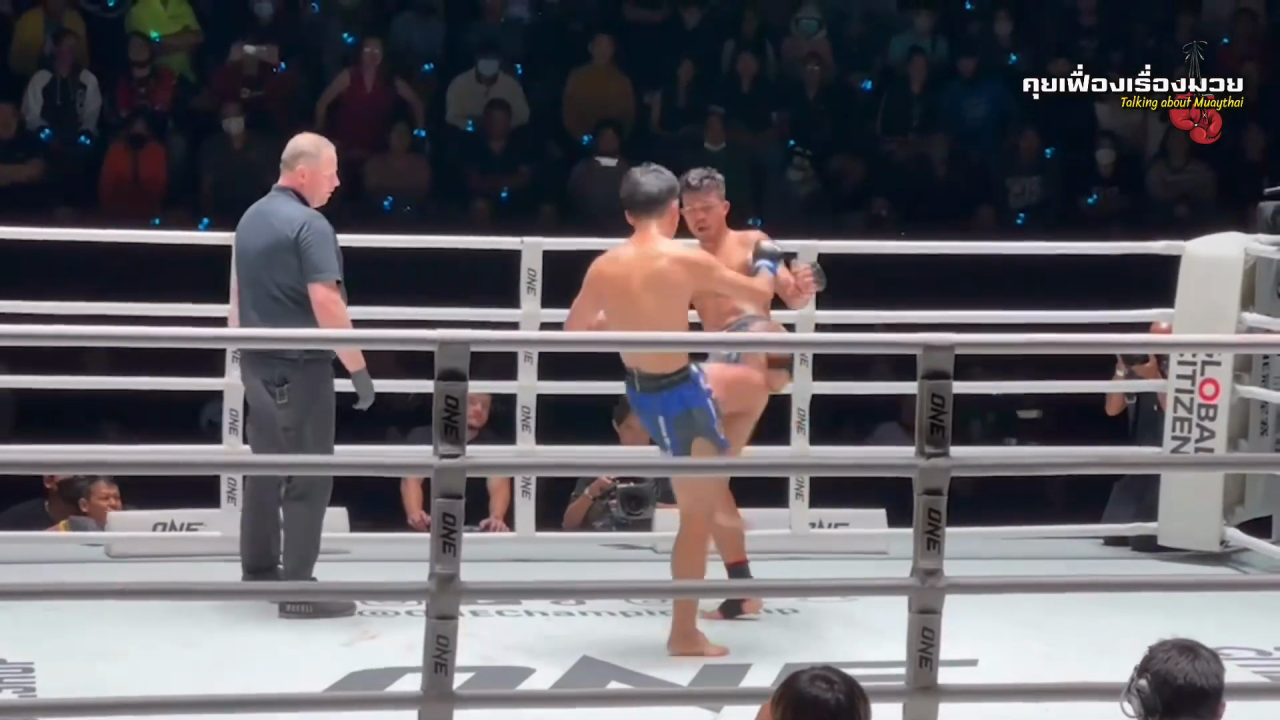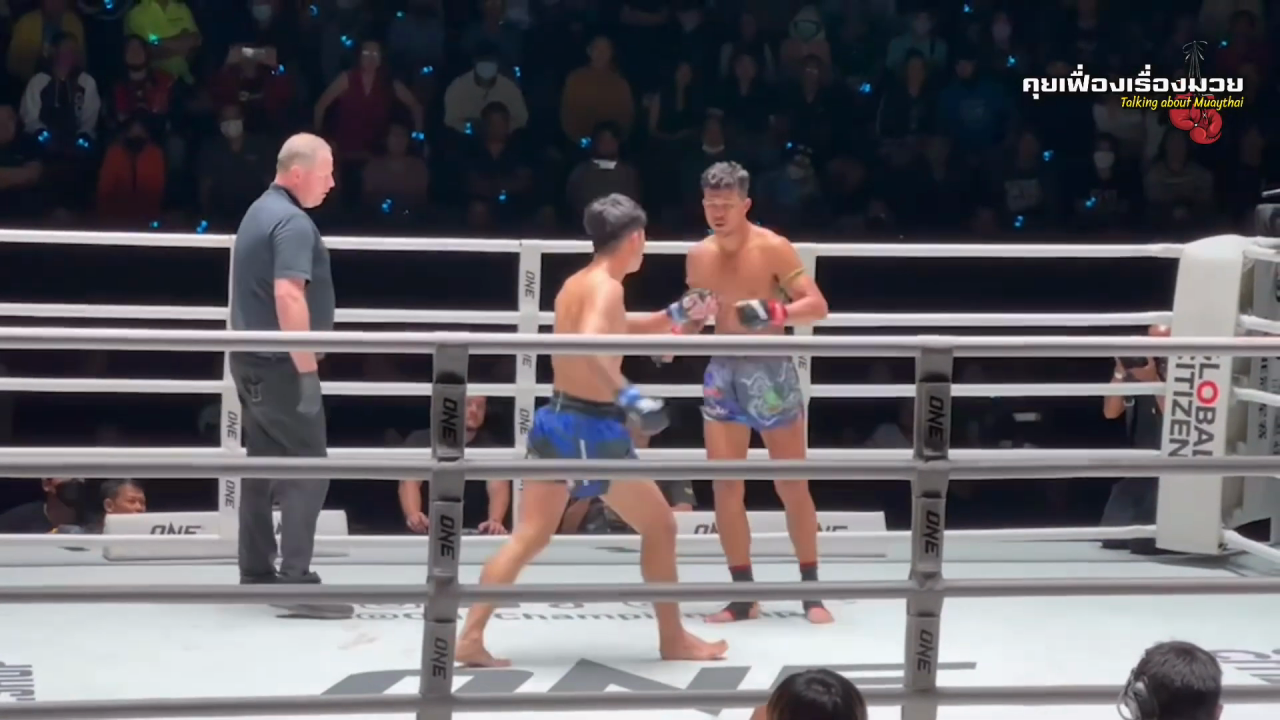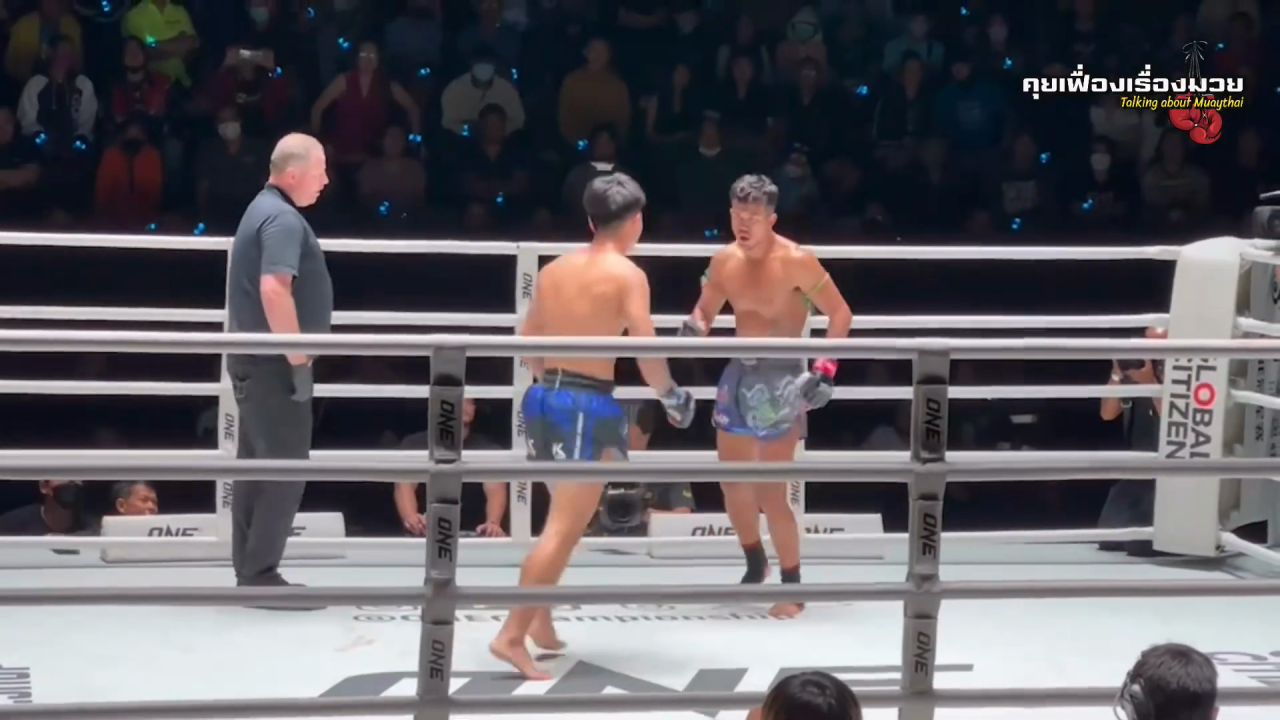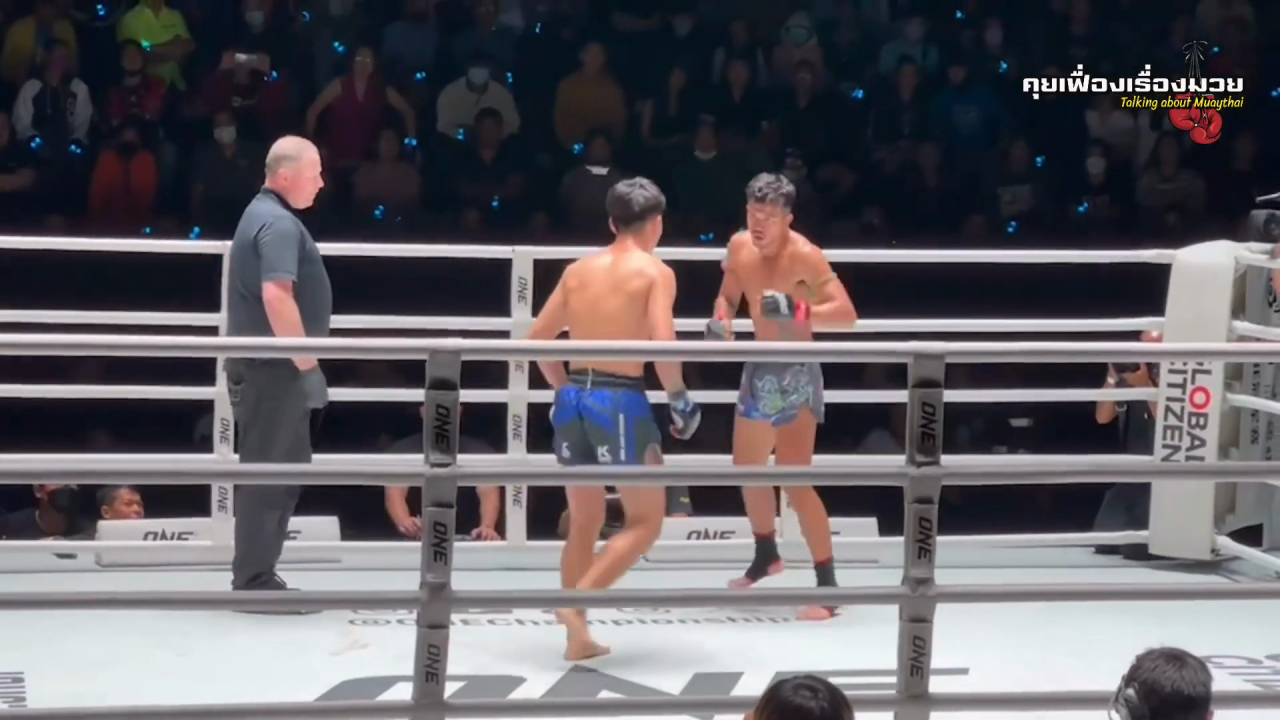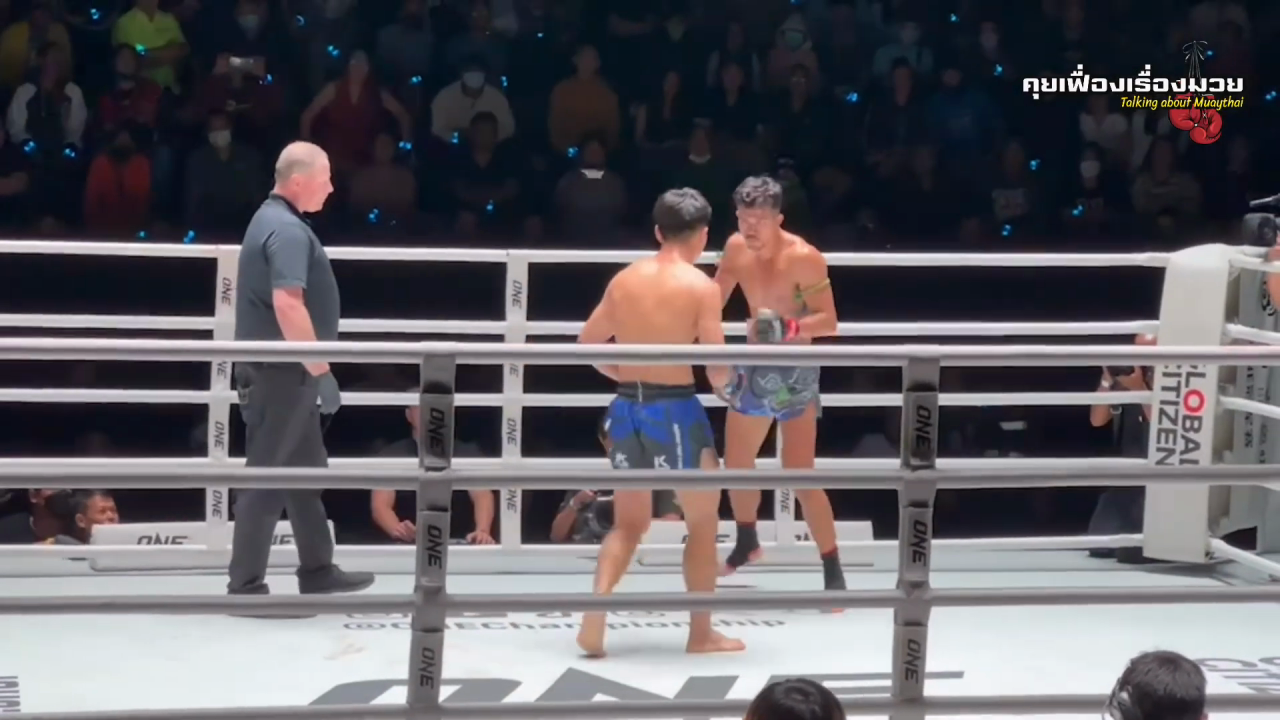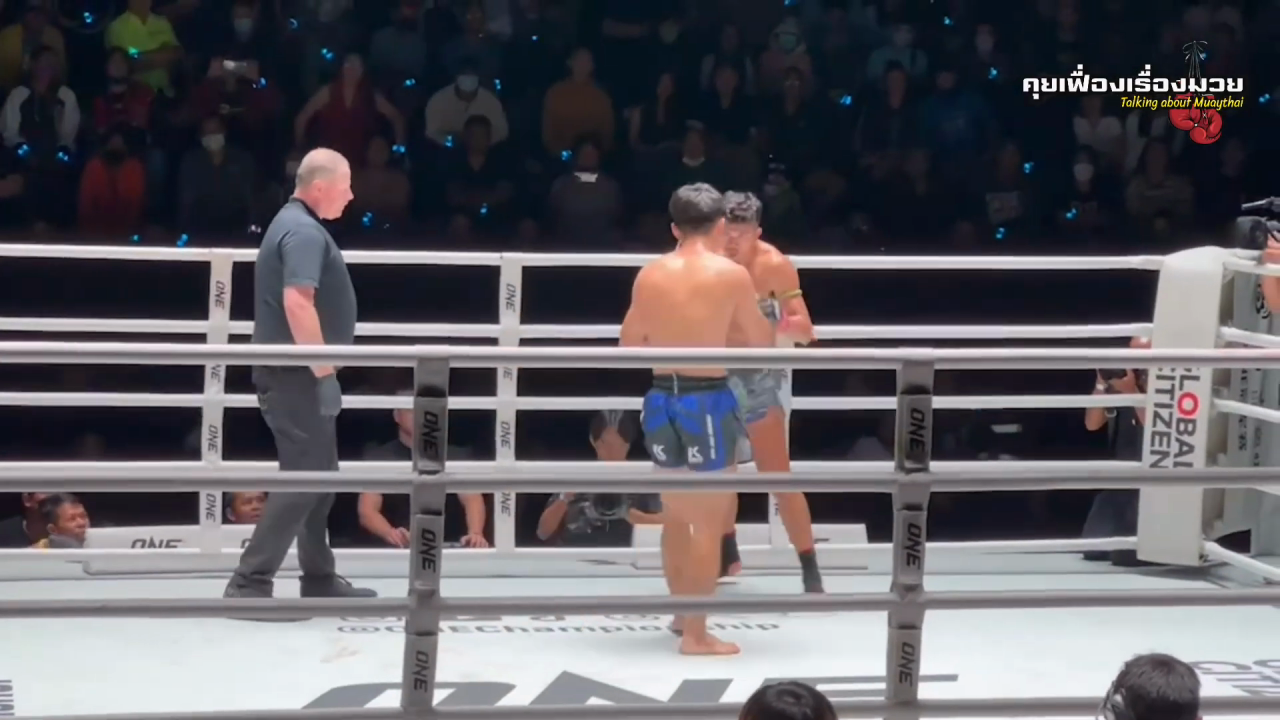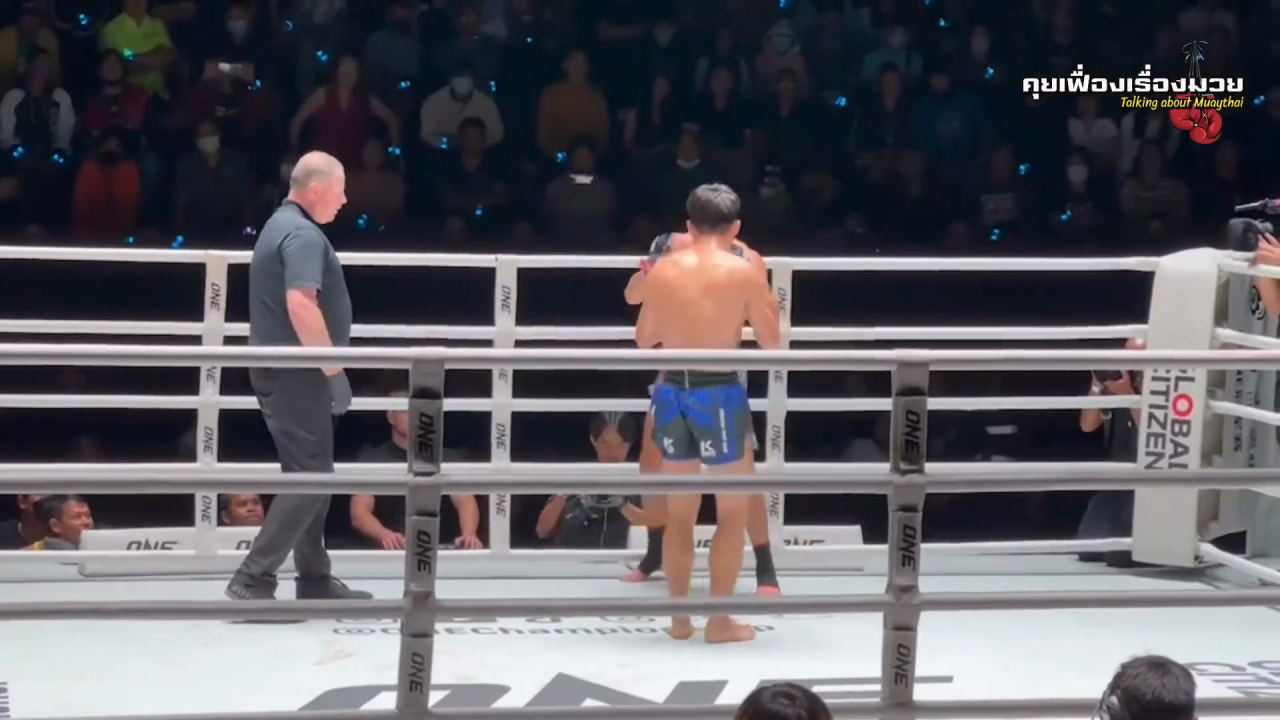
dt=0.3s
person 1, frame 1
left shoulder: (602, 267)
right shoulder: (684, 259)
left elbow: (574, 328)
right elbow: (757, 293)
right wrist: (768, 267)
left hip: (638, 388)
right hip: (676, 393)
right knee: (697, 515)
right ankle: (684, 632)
person 1, frame 2
left shoulder: (575, 284)
right shoulder: (604, 288)
right elbow: (589, 351)
left wrist: (673, 314)
right wrist: (629, 395)
left hip: (551, 419)
right hip: (584, 430)
left knee: (529, 537)
right knee: (659, 528)
left ankle: (471, 634)
right ankle: (673, 639)
person 1, frame 3
left shoulder: (555, 269)
right shoulder: (627, 274)
left elbow: (528, 340)
right elbow: (647, 352)
right wrist: (673, 394)
left hip: (542, 396)
right hip: (586, 404)
left knee: (565, 517)
right knee: (563, 527)
left ankle: (539, 620)
right ankle: (512, 634)
person 1, frame 4
left shoulder: (578, 269)
right shoulder: (657, 273)
left elbow: (538, 337)
right elbow: (663, 348)
right wrist: (680, 398)
left hip: (574, 399)
right hip: (620, 402)
left knee: (584, 524)
right knee: (644, 522)
left ankle: (576, 636)
right ankle: (577, 605)
person 1, frame 5
left shoulder: (624, 279)
right shoulder: (700, 286)
left elbow: (589, 343)
right elbow: (716, 363)
right wrist: (726, 383)
left hip: (627, 408)
right hip: (674, 410)
left knee: (628, 523)
right knee: (704, 523)
left ankle: (594, 620)
right ankle: (701, 632)
person 1, frame 6
left shoulder: (648, 275)
right shoulder: (731, 274)
left elbow: (628, 342)
right elbow: (763, 343)
right wrist: (747, 311)
left hip: (660, 399)
right hip: (707, 401)
left knee: (676, 518)
right knee: (708, 523)
left ankle: (682, 617)
right ankle: (696, 633)
person 1, frame 7
left shoulder: (661, 270)
right shoulder: (743, 272)
left elbow: (645, 339)
right elbow: (771, 341)
right wrist: (765, 301)
left hip: (671, 392)
right hip: (718, 394)
left knee: (679, 512)
right knee: (733, 511)
left ankle: (680, 616)
right ankle: (719, 619)
person 2, frame 1
left shoulder: (252, 217)
right shoulder: (309, 225)
left elbow: (239, 290)
right elbow: (326, 301)
right wrist: (359, 368)
left hip: (257, 361)
right hip: (300, 365)
left knee: (268, 468)
right knee: (308, 475)
left ankle: (259, 570)
person 2, frame 2
left shoulder: (260, 212)
right shoulder: (293, 222)
right elbow: (289, 296)
right wrist: (308, 370)
left hip: (253, 360)
right hip: (279, 364)
left knee: (264, 469)
left ankle: (257, 576)
right ankle: (297, 582)
person 2, frame 3
left shoulder: (264, 210)
right shoulder: (283, 219)
right elbow: (274, 290)
right wrist: (299, 361)
left hip: (254, 359)
right hip: (272, 362)
left knee: (257, 467)
left ankle: (251, 574)
right ankle: (259, 576)
person 2, frame 4
left shoulder: (263, 213)
right shoulder: (279, 223)
right elbow: (276, 297)
right wrist: (309, 366)
left hip: (270, 364)
right hip: (271, 367)
left knee: (285, 465)
right knee: (266, 471)
left ankle: (259, 570)
right ankle: (251, 582)
person 2, frame 5
left shoulder: (272, 218)
right shoulder: (287, 229)
right elbow: (287, 305)
left wrist: (311, 370)
right wrist: (321, 372)
left hip: (280, 369)
right hip: (276, 371)
left knee: (307, 469)
right knee: (267, 475)
left ankle: (318, 570)
right ankle: (245, 584)
person 2, frame 6
left shoulder: (294, 223)
right shoulder: (304, 231)
right elbow: (297, 304)
left wrist: (321, 370)
right wrist: (325, 372)
left hip: (296, 371)
right hip: (295, 373)
left knee: (318, 474)
right knee: (306, 475)
left ankle: (319, 578)
right ankle: (250, 579)
person 2, frame 7
left shoulder: (282, 225)
right shoulder: (302, 234)
right elbow: (301, 305)
left wrist: (326, 368)
right wrist: (334, 370)
left hip: (287, 371)
right hip: (295, 374)
left knee: (311, 476)
right knee: (309, 478)
left ankle: (314, 580)
right ankle: (253, 577)
person 3, frame 1
left shoulder: (752, 243)
left elbow: (794, 296)
left wrist: (803, 283)
left hip: (757, 346)
right hip: (718, 362)
left knee: (756, 329)
right ankle: (742, 590)
person 3, frame 2
left shoulder: (774, 249)
right shoulder: (698, 257)
left elbow: (817, 306)
left wrist: (772, 313)
left hip: (772, 370)
right hip: (724, 372)
left knee: (791, 486)
right knee: (726, 488)
left ankle: (811, 591)
right ankle: (743, 595)
person 3, frame 3
left shoulder: (798, 261)
right shoulder: (724, 261)
left elbow: (841, 313)
right elbow: (706, 312)
left wrist: (825, 368)
right wrist: (694, 325)
left hip: (782, 381)
right hip: (738, 377)
left knee: (768, 494)
right knee: (734, 487)
left ankle: (792, 586)
right ankle: (755, 566)
person 3, frame 4
left shoulder: (805, 256)
right shoulder: (740, 245)
left elbow: (846, 312)
right elbow: (727, 296)
left wrist: (798, 312)
right wrist: (719, 322)
left hip: (796, 371)
right hip: (758, 366)
left knee: (796, 483)
right knee: (746, 469)
left ankle: (828, 586)
right ankle: (767, 555)
person 3, frame 5
left shoulder: (804, 258)
right shoulder: (735, 247)
left elbow: (829, 323)
right elbow: (720, 288)
left wrist: (786, 329)
left hip: (793, 371)
right hip: (753, 366)
left knee: (800, 476)
right knee: (736, 463)
left ankle: (834, 576)
right ankle: (746, 544)
person 3, frame 6
left shoulder: (776, 266)
left elbow: (806, 333)
left wrist: (779, 319)
left hip: (759, 372)
left knee: (777, 475)
left ankle: (811, 572)
right ankle: (727, 554)
person 3, frame 7
left shoulder: (749, 261)
right shoulder: (677, 247)
right elbow: (633, 297)
right wrist: (649, 265)
left knee: (740, 473)
right knee: (651, 465)
left ankle: (765, 567)
right ankle: (656, 552)
person 4, frame 1
right shoulder: (1137, 372)
right elbow: (1112, 409)
left wrist: (1155, 377)
right wrist: (1121, 370)
left knee: (1145, 541)
right knee: (1112, 535)
person 4, frame 2
right shoulder: (1135, 374)
right elbow: (1110, 412)
left wrist: (1153, 381)
right wrist: (1119, 373)
left knee: (1143, 543)
right knee: (1111, 537)
person 4, frame 3
right shoulder: (1133, 377)
right elbow: (1107, 414)
left wrist: (1150, 382)
right wrist: (1116, 374)
left knee: (1141, 545)
right knee: (1108, 539)
person 4, frame 4
right shoulder: (1128, 379)
right elbow: (1102, 417)
left wrist: (1146, 386)
right wrist: (1112, 378)
left knee: (1136, 549)
right knee: (1104, 543)
person 4, frame 5
right shoulder: (1123, 383)
right elbow: (1097, 420)
left wrist: (1140, 388)
right wrist: (1106, 380)
left knee: (1131, 553)
right knee: (1098, 547)
person 4, frame 6
right shoulder: (1117, 384)
right elbow: (1092, 424)
left wrist: (1133, 392)
right wrist: (1101, 384)
left knee: (1125, 555)
right knee: (1093, 549)
person 4, frame 7
right shoulder: (1113, 385)
right elbow: (1087, 425)
left wrist: (1128, 395)
right wrist: (1096, 386)
left knee: (1119, 556)
right knee: (1088, 551)
